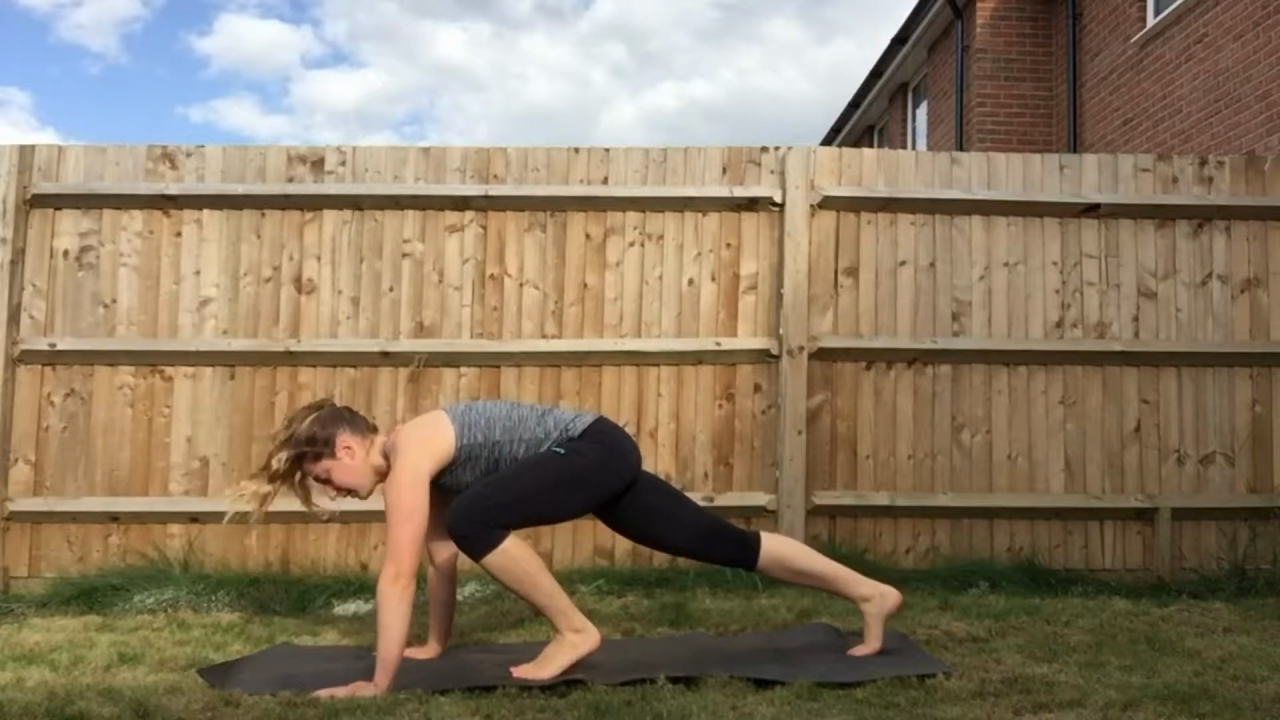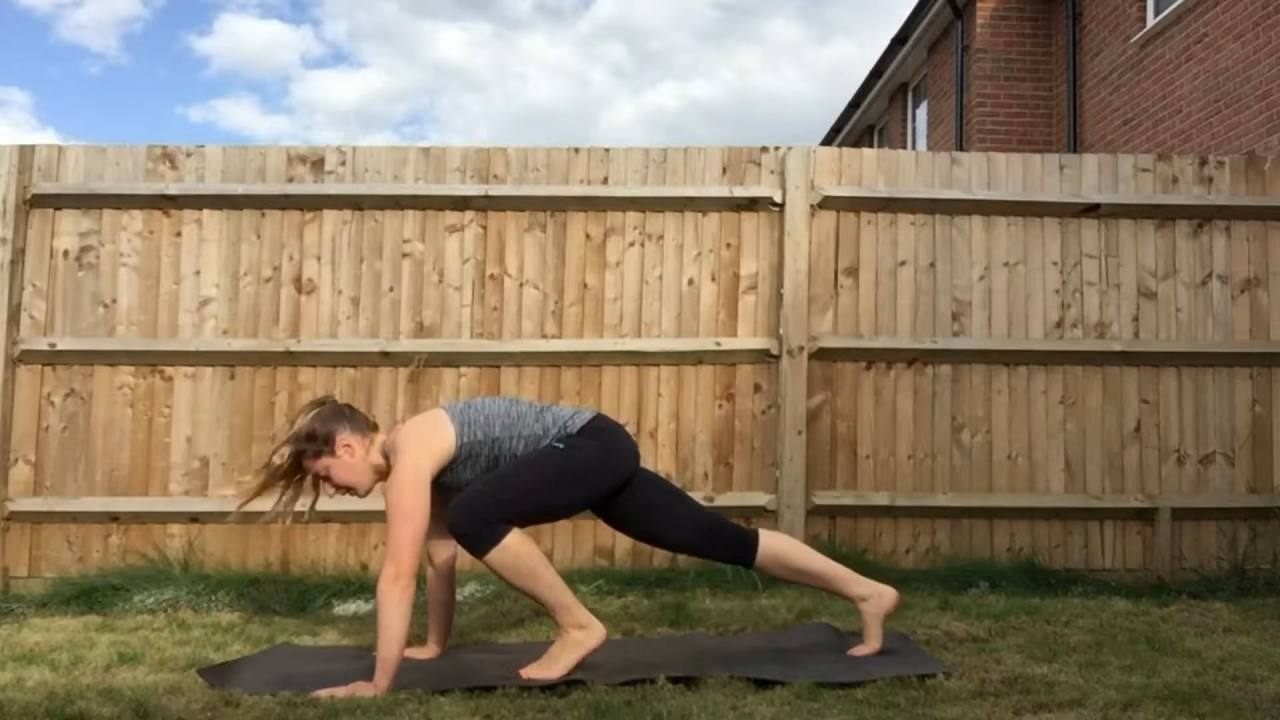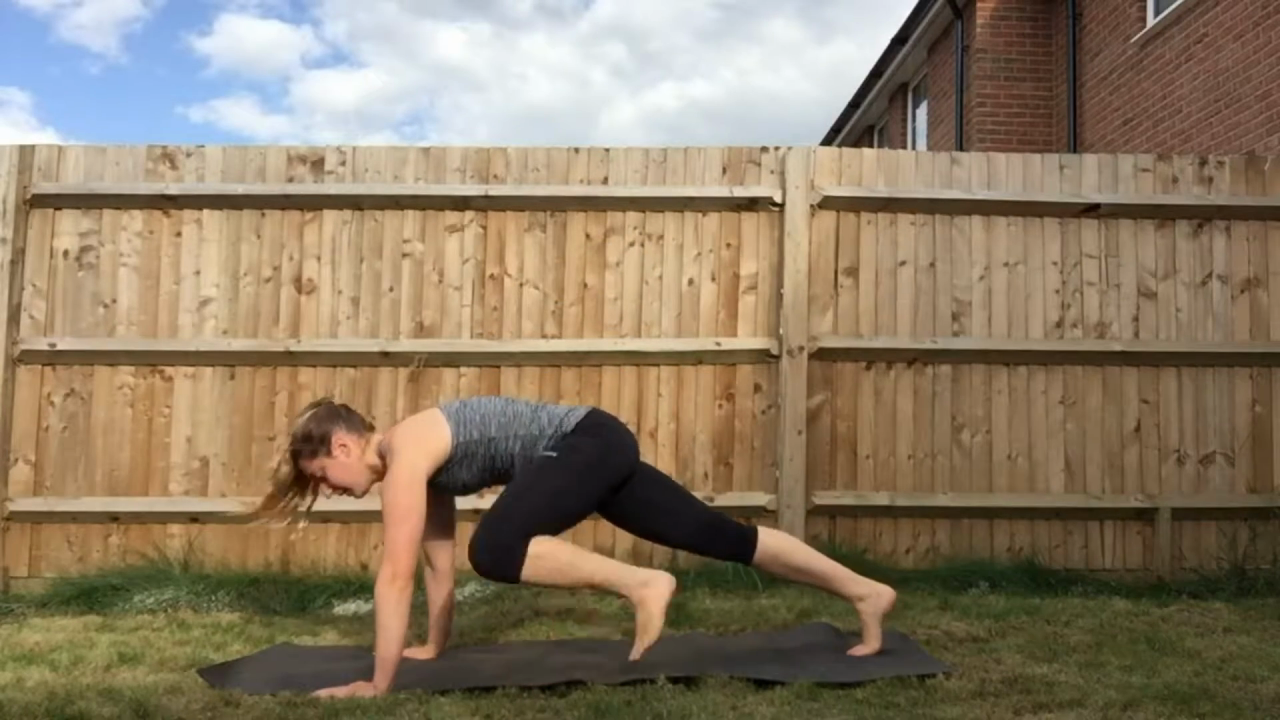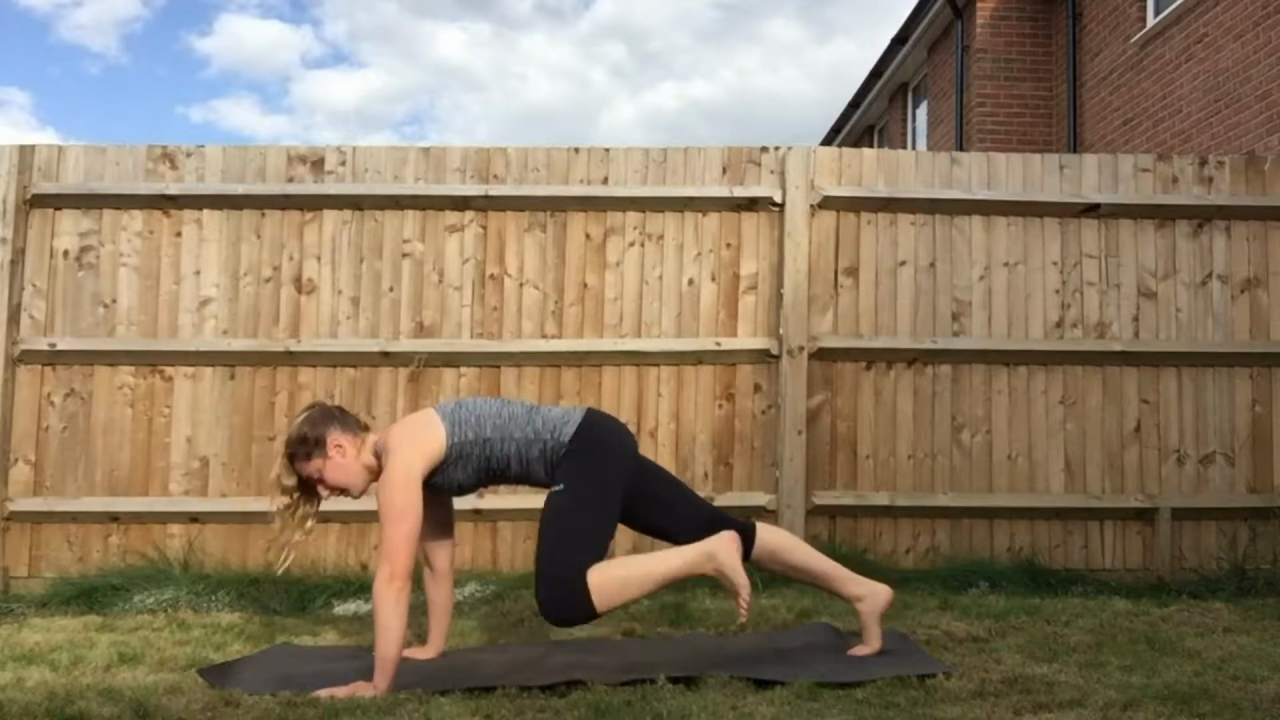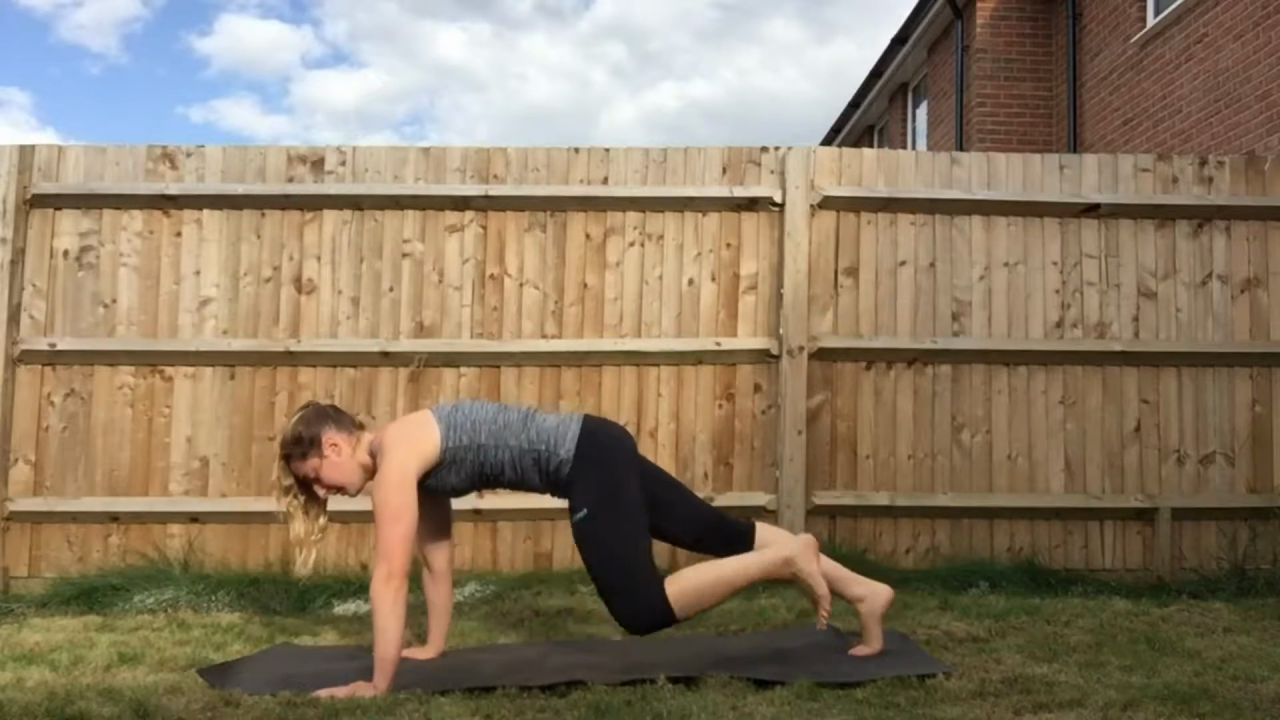
dt=0.1s
person 1, frame 1
left shoulder: (406, 457)
right shoulder: (422, 463)
left elbow: (398, 575)
right elbow: (440, 554)
left wrist: (378, 682)
right wrist: (434, 644)
left hip: (595, 447)
right hip: (595, 460)
left knee: (475, 518)
right knee: (719, 540)
left ankle: (573, 631)
right ankle: (868, 594)
person 1, frame 2
left shoulder: (407, 455)
right shoulder: (423, 462)
left elbow: (398, 575)
right elbow: (440, 555)
left wrist: (378, 683)
right wrist: (434, 645)
left hip: (593, 444)
right hip: (594, 456)
left knee: (476, 515)
right knee: (718, 537)
left ankle: (578, 626)
right ankle: (867, 593)
person 1, frame 3
left shoulder: (405, 455)
right shoulder: (420, 460)
left elbow: (394, 575)
right elbow: (438, 555)
left wrist: (378, 682)
right wrist: (433, 645)
left hip: (589, 441)
right hip: (590, 450)
left knee: (493, 550)
right knee: (718, 534)
left ankle: (640, 584)
right ankle: (864, 592)
person 1, frame 4
left shoulder: (397, 455)
right shoulder: (421, 463)
left elbow: (392, 575)
right elbow: (437, 557)
left wrist: (378, 683)
right wrist: (434, 646)
left hip: (587, 446)
right hip: (593, 451)
left knee: (562, 602)
right knee: (714, 526)
left ankle: (709, 556)
right ankle: (863, 592)
person 1, frame 5
left shoulder: (394, 456)
right shoulder: (415, 462)
left elbow: (390, 576)
right elbow: (436, 557)
left wrist: (378, 682)
right wrist: (433, 646)
left hip: (586, 453)
right hip: (590, 451)
left knee: (641, 609)
right knee: (718, 533)
left ankle: (790, 560)
right ankle: (861, 590)
